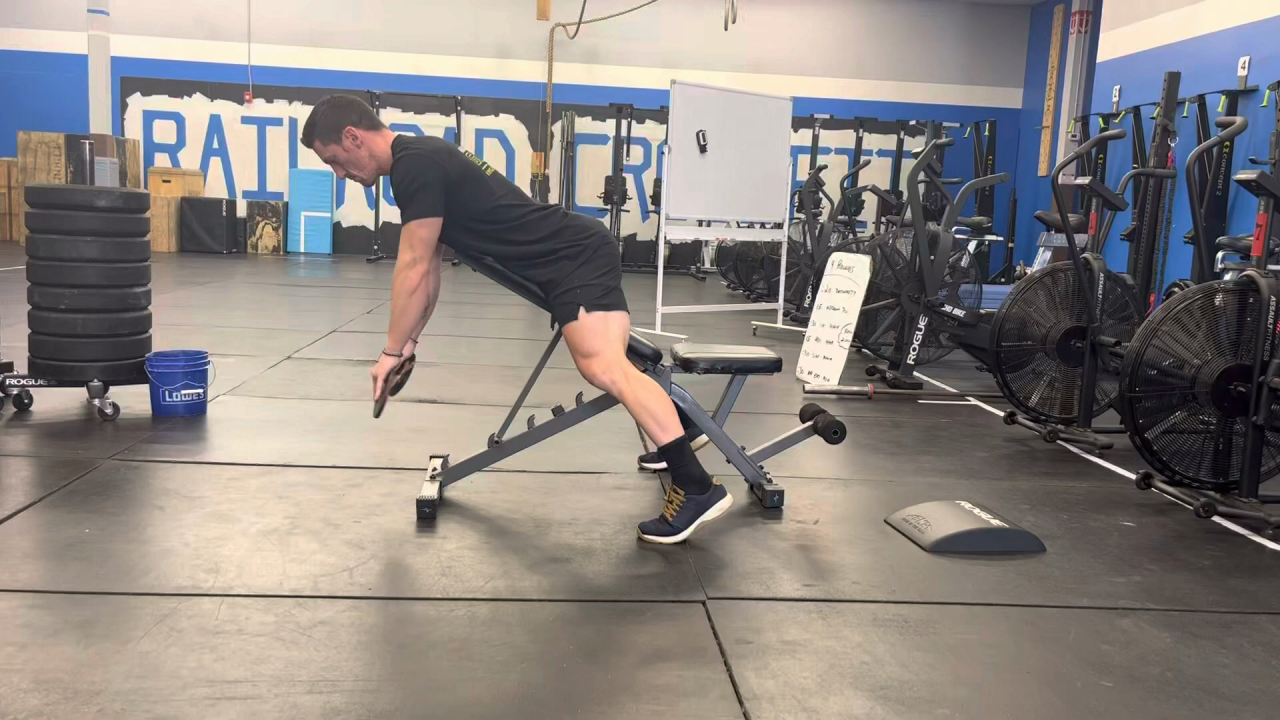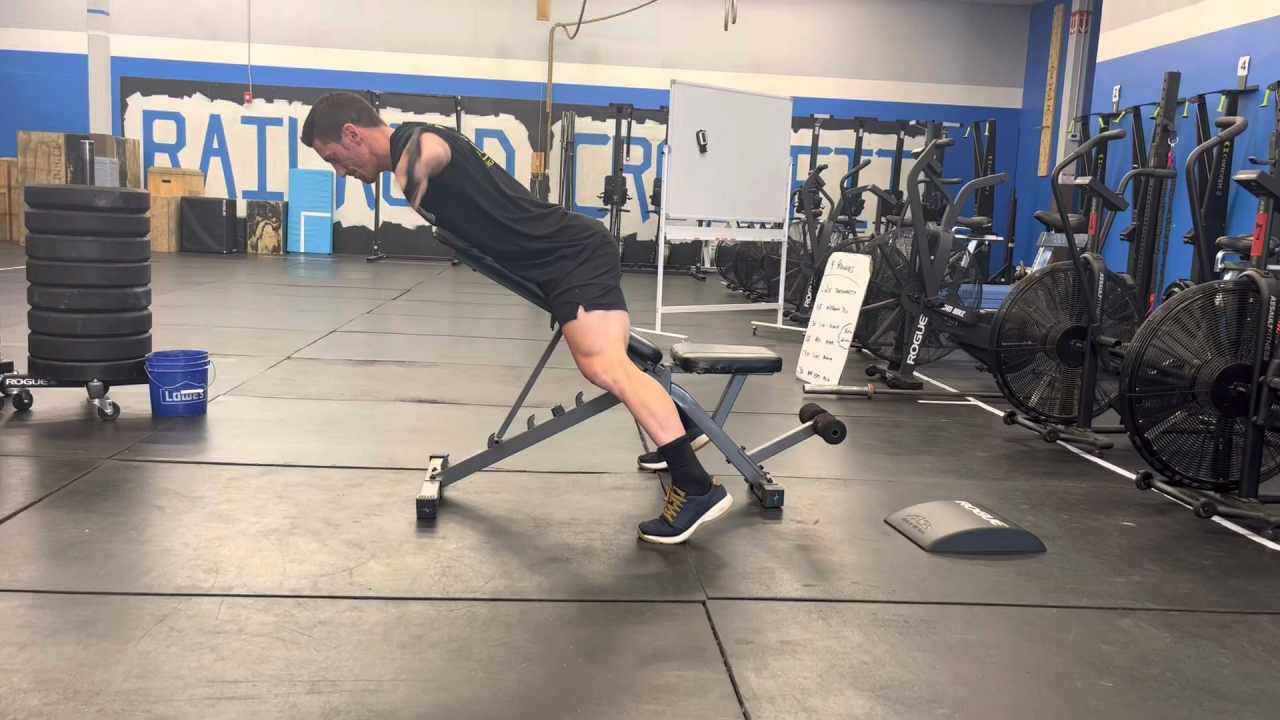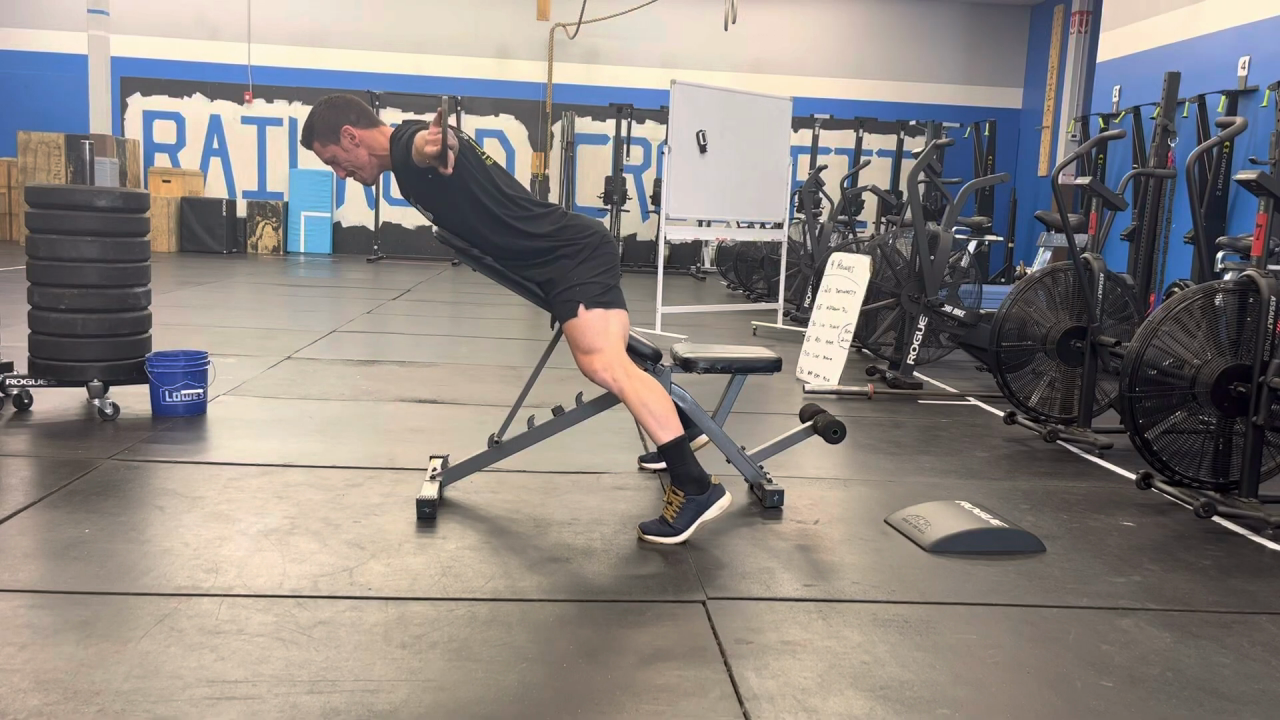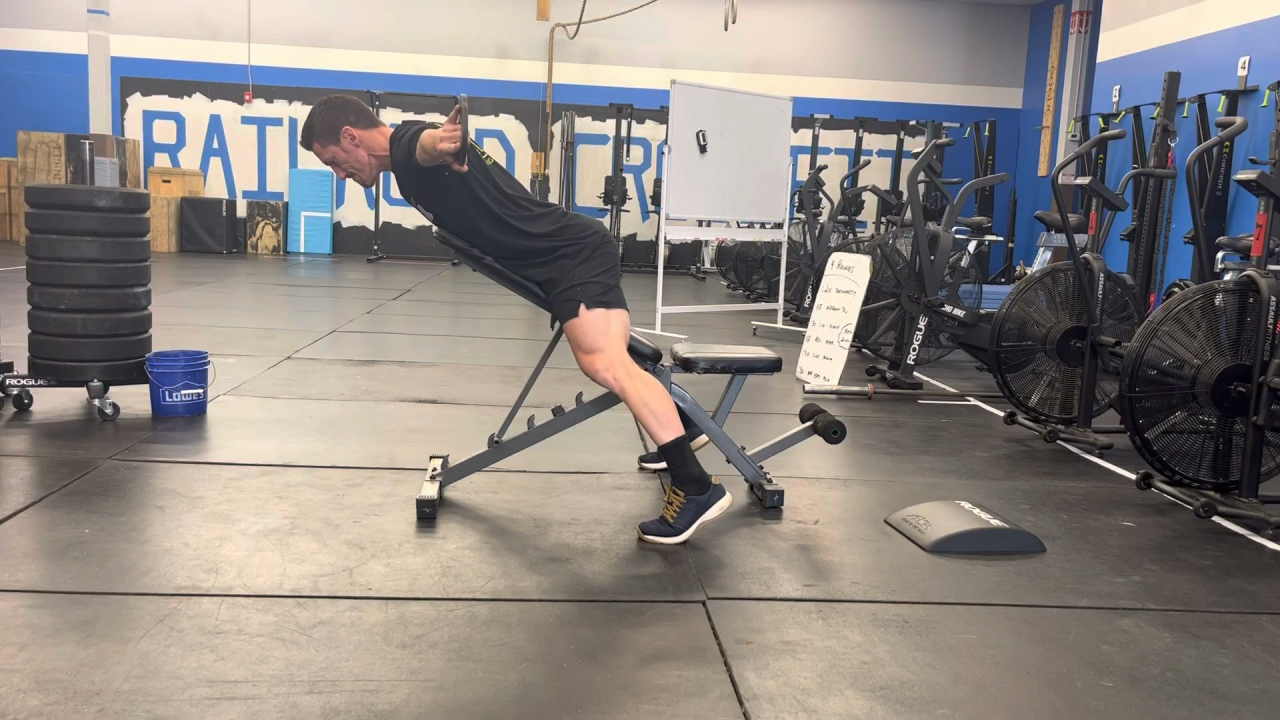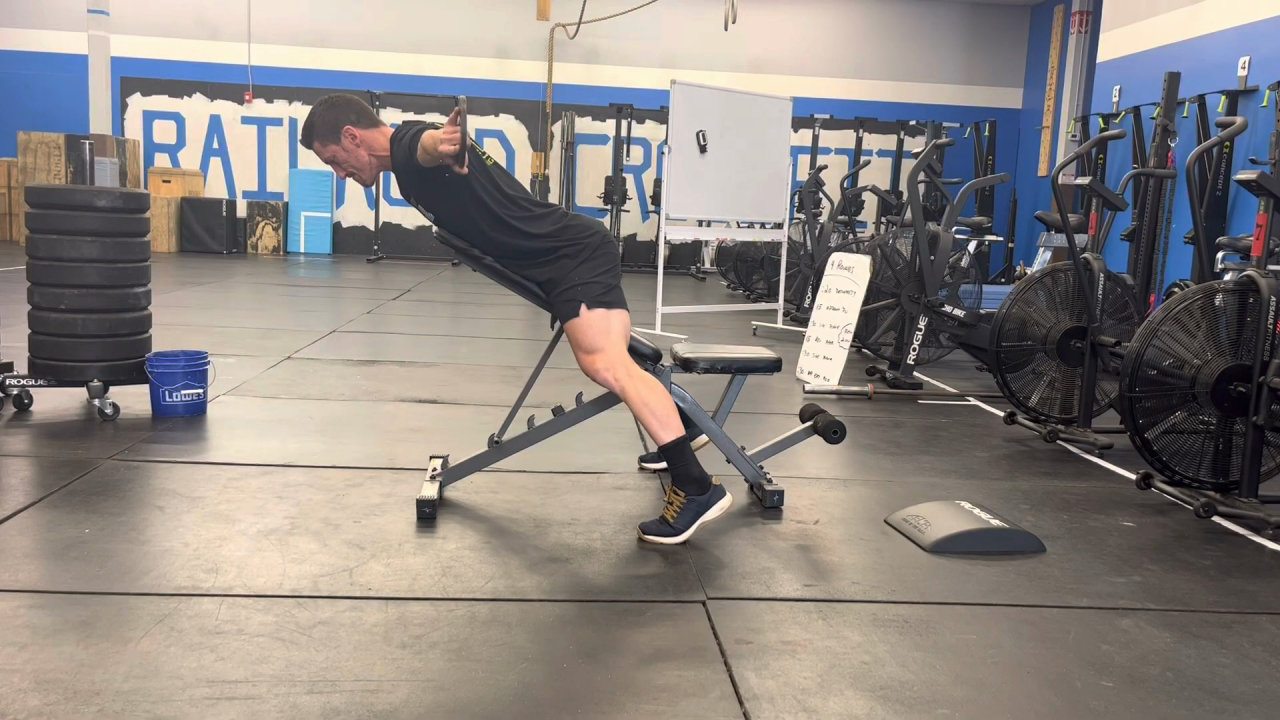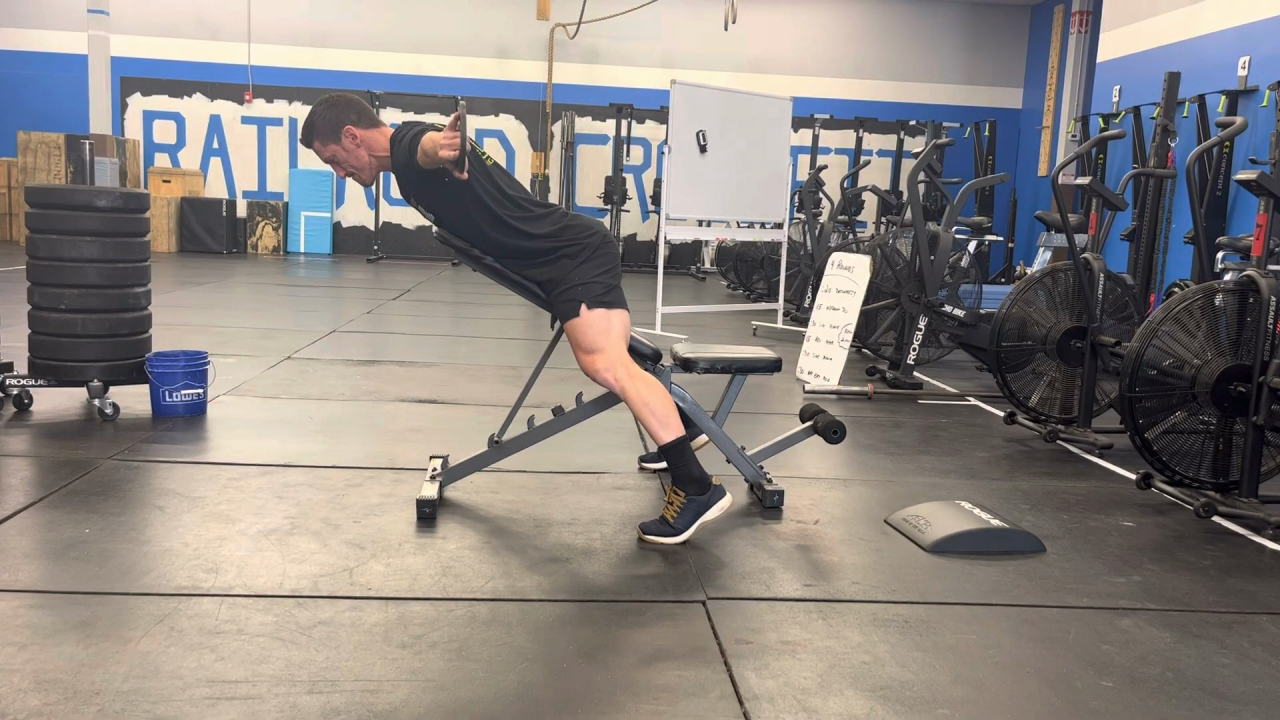
dt=0.5s
person 1, frame 1
left shoulder: (414, 165)
right shoulder: (419, 158)
left elbow: (414, 269)
right elbow: (429, 266)
left wrist: (392, 350)
right wrist: (411, 339)
left hip: (576, 256)
right hip: (574, 252)
left knee: (602, 366)
right knee: (609, 359)
left ankle: (696, 486)
right ankle: (682, 425)
person 1, frame 2
left shoulder: (410, 140)
right shoulder: (410, 149)
left elbow: (432, 145)
left wrist: (417, 164)
left hip: (574, 255)
right hip: (569, 251)
left knee: (604, 366)
right knee: (609, 358)
left ankle: (696, 487)
right ankle: (681, 426)
person 1, frame 3
left shoulder: (408, 144)
right shoulder: (409, 157)
left elbow: (430, 144)
left wrist: (438, 144)
left hip: (572, 253)
right hip: (569, 251)
left knee: (602, 363)
right knee: (608, 356)
left ankle: (695, 486)
right ankle: (682, 426)
person 1, frame 4
left shoulder: (409, 144)
right shoulder: (409, 158)
left elbow: (431, 143)
left wrist: (445, 142)
left hip: (574, 253)
right hip: (568, 252)
left knee: (604, 363)
right knee: (609, 355)
left ankle: (696, 487)
right ankle: (681, 426)
person 1, frame 5
left shoulder: (409, 145)
right shoulder: (409, 159)
left elbow: (431, 144)
left wrist: (446, 143)
left hip: (574, 253)
right hip: (570, 253)
left knee: (604, 363)
right knee: (609, 356)
left ankle: (696, 487)
right ankle: (683, 426)
person 1, frame 6
left shoulder: (409, 144)
right shoulder: (409, 158)
left elbow: (432, 142)
left wrist: (447, 146)
left hip: (575, 254)
right hip: (569, 252)
left knee: (604, 364)
right knee: (609, 354)
left ankle: (696, 488)
right ankle: (682, 425)
